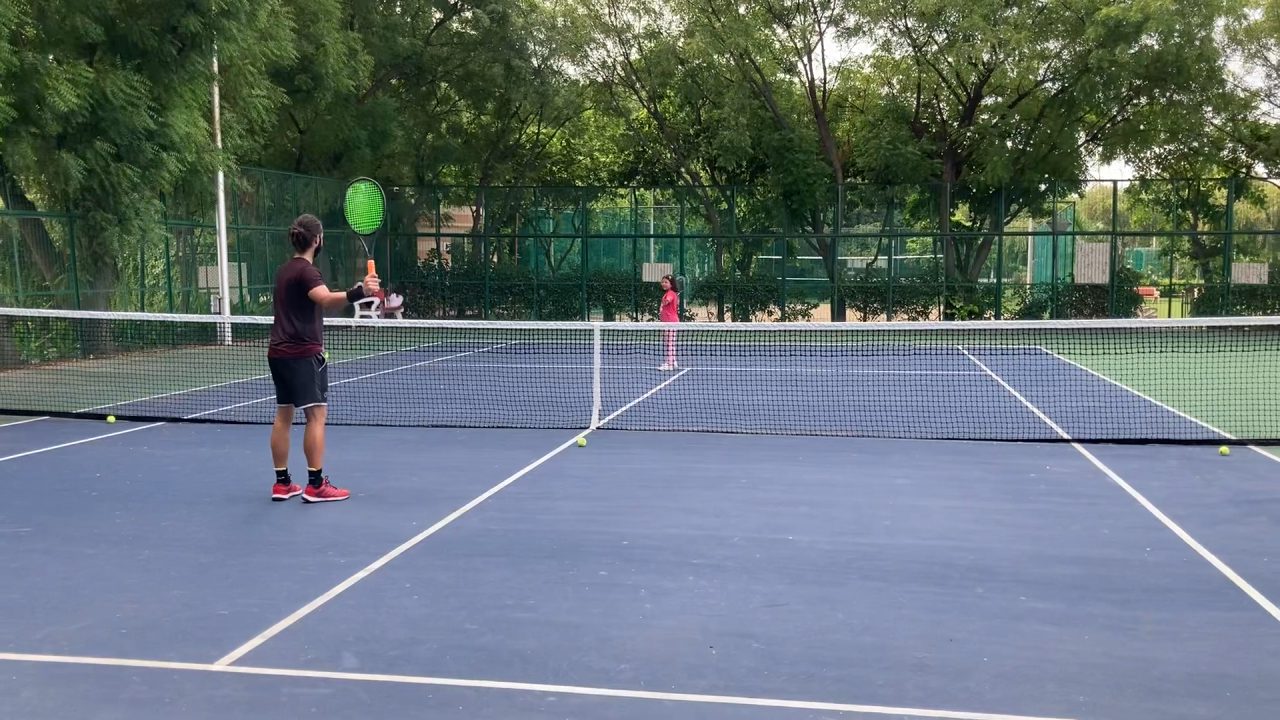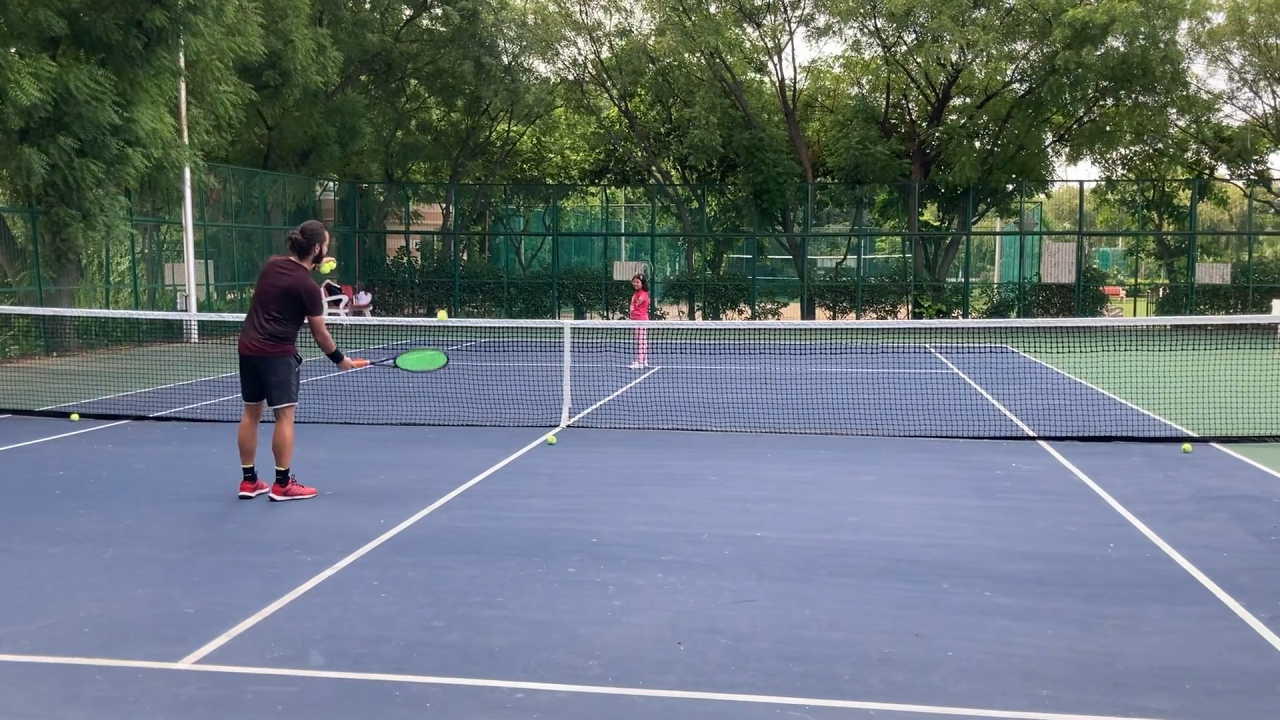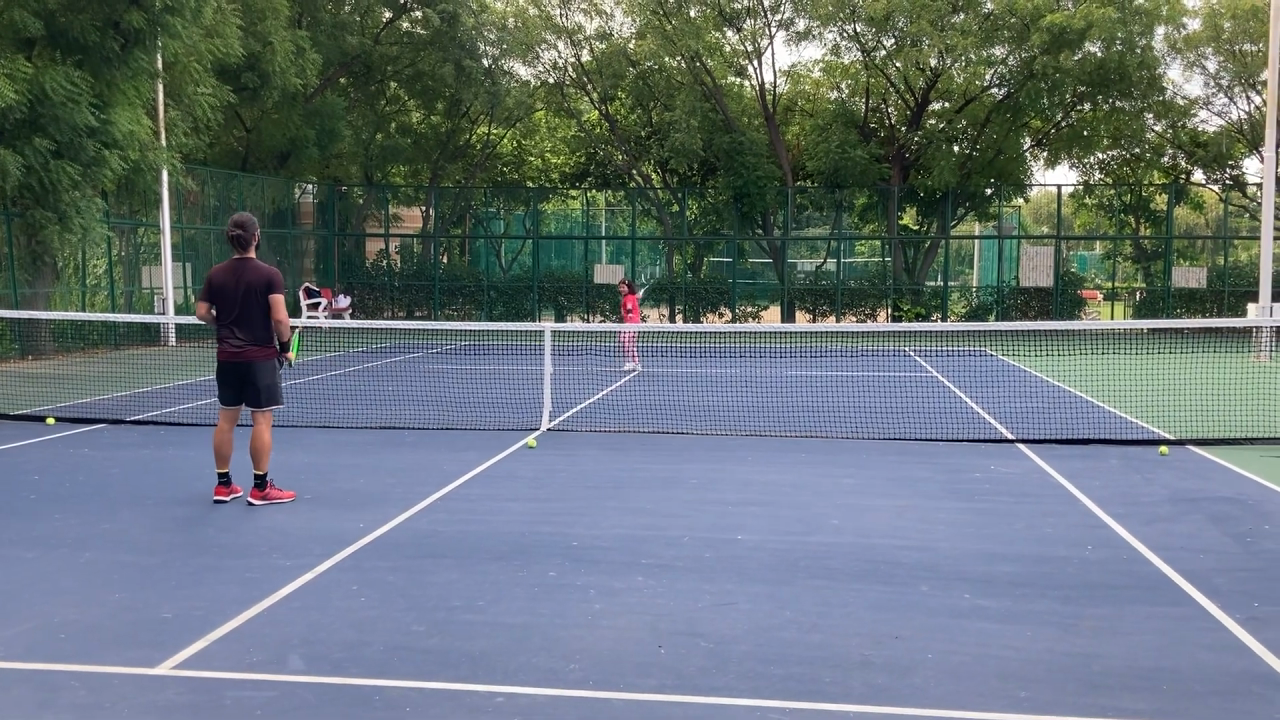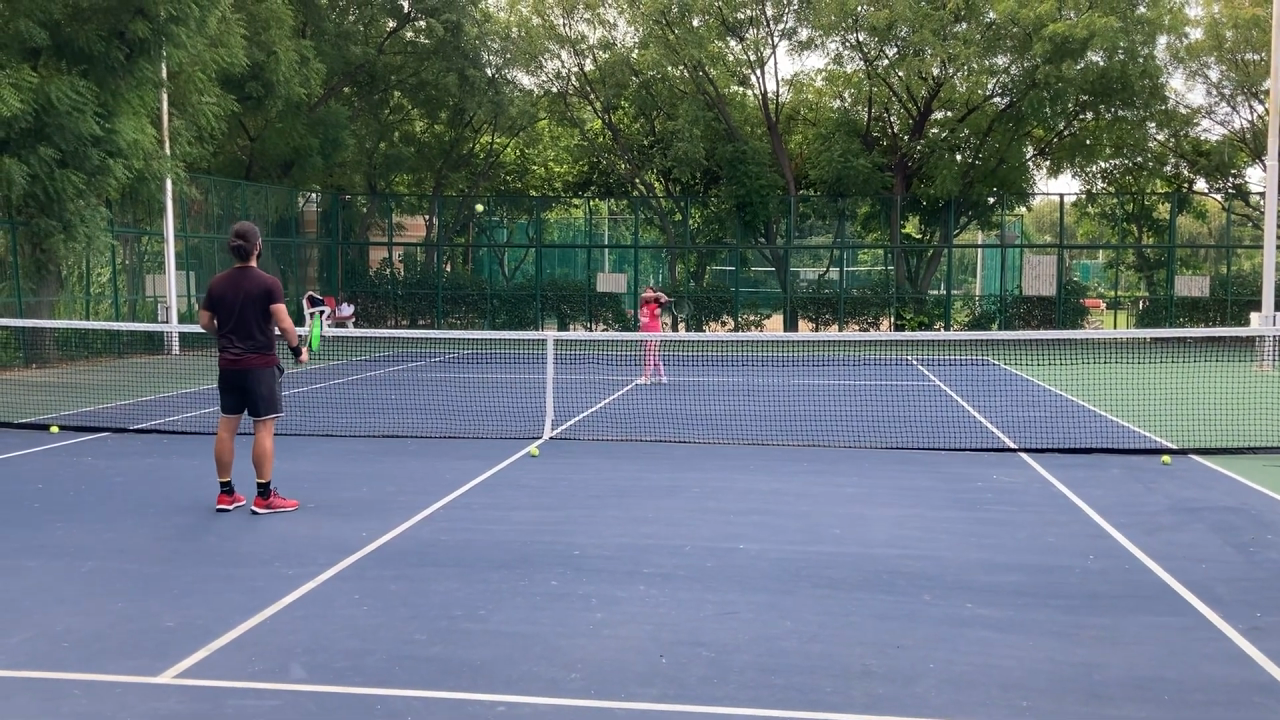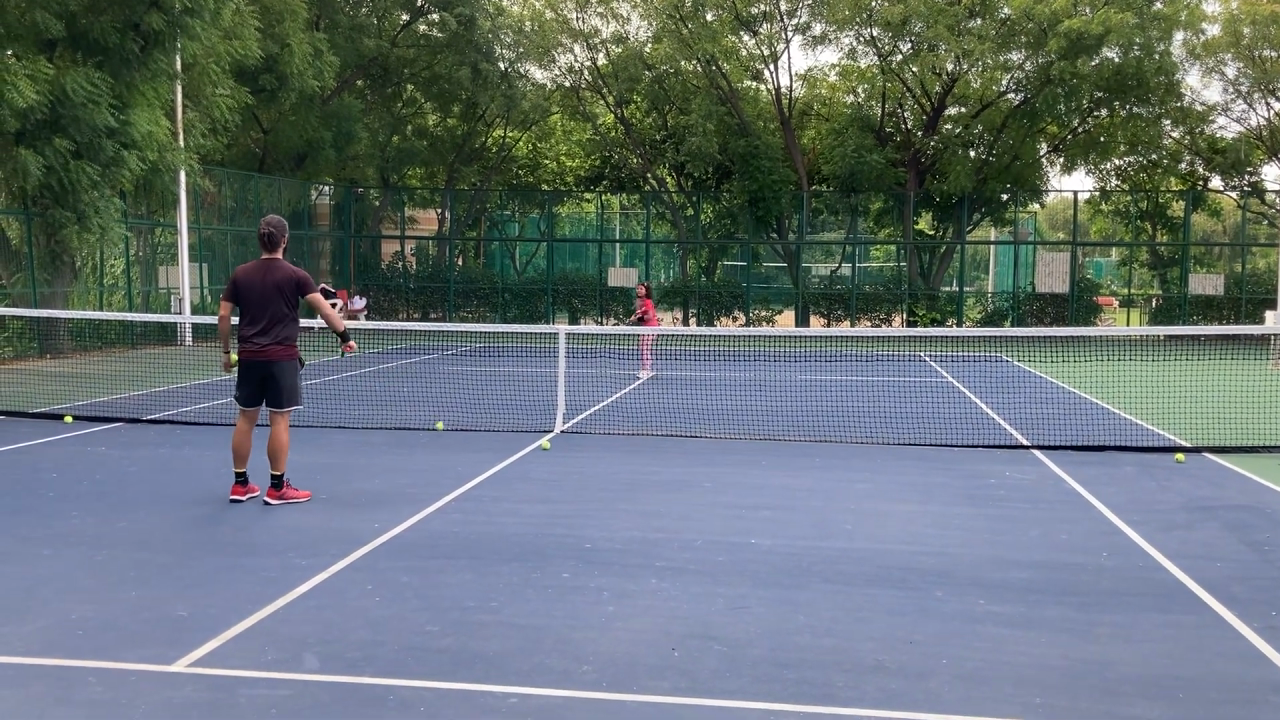
dt=1s
person 1, frame 1
left shoulder: (285, 269)
right shoulder: (306, 271)
right elbow: (326, 299)
right wrist: (360, 292)
left hip: (279, 351)
right hip: (303, 353)
left knee: (283, 415)
right knee: (316, 416)
left ankle: (282, 483)
right ankle: (316, 485)
person 1, frame 2
left shoulder: (273, 264)
right shoulder: (308, 286)
right elbow: (320, 333)
left wrist: (315, 265)
right wrist: (339, 359)
left hip: (248, 349)
right hip: (277, 354)
left knee: (250, 414)
right knee: (284, 416)
left ankle: (248, 481)
right ankle: (282, 484)
person 1, frame 3
left shoulder: (215, 274)
right shoulder: (269, 274)
left elbow: (202, 313)
right elbow: (280, 318)
right wrist: (285, 348)
left hip: (227, 357)
right hip: (260, 357)
left knee: (226, 419)
right knee: (262, 420)
left ankle: (223, 484)
right ankle: (261, 488)
person 1, frame 4
left shoulder: (217, 283)
right shoulder: (268, 283)
left elbow: (205, 322)
right elbow: (284, 324)
right wrist: (298, 351)
left hip: (228, 366)
right hip: (260, 365)
left knee: (226, 427)
right knee: (264, 429)
left ankle: (226, 493)
right ankle: (264, 496)
person 1, frame 5
left shoulder: (240, 274)
right shoulder: (295, 275)
left elbow: (224, 315)
right elbow: (325, 310)
left wrist: (226, 351)
right wrist: (345, 337)
left hip: (250, 357)
right hip: (281, 358)
left knee: (245, 420)
right knee: (279, 421)
left ankle: (240, 484)
right ankle: (277, 488)
